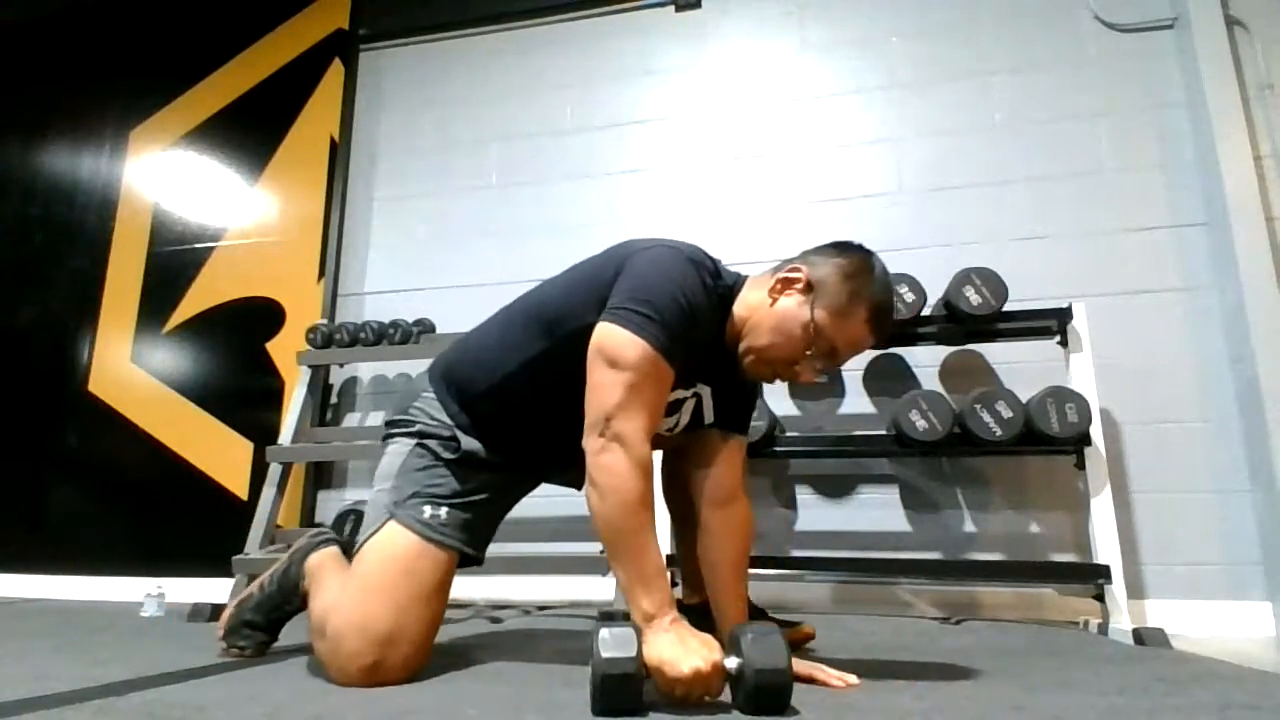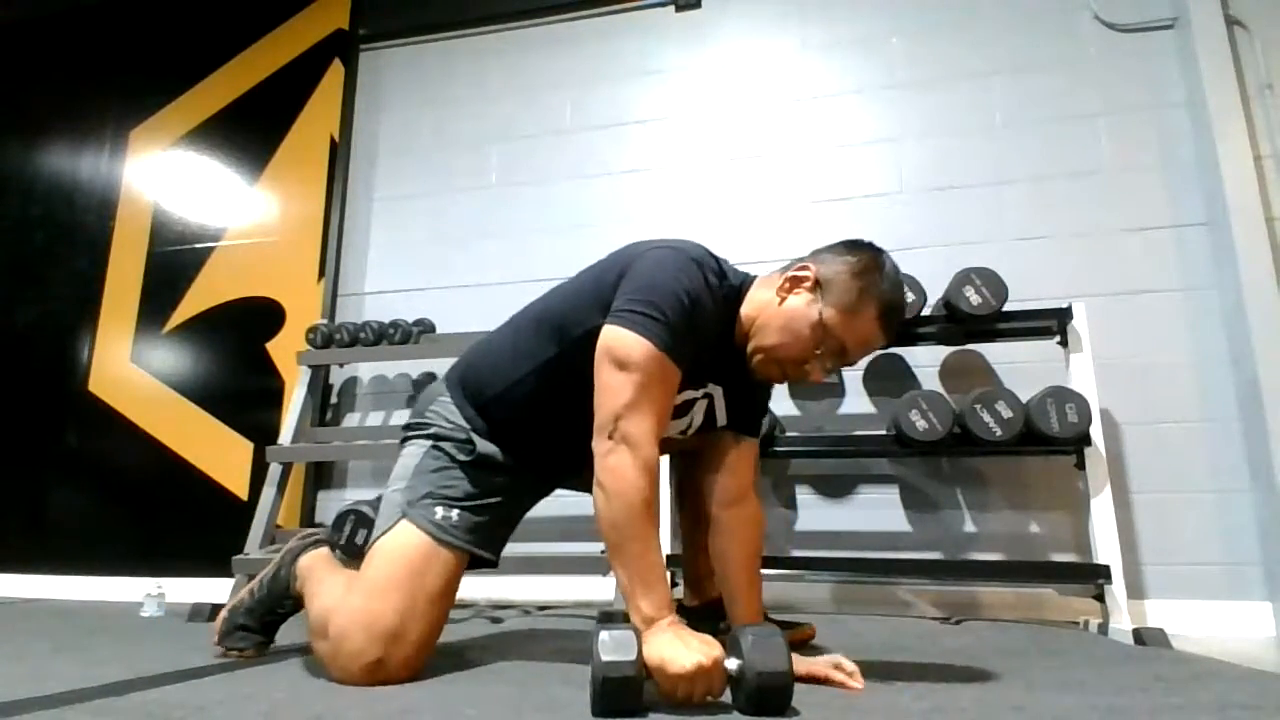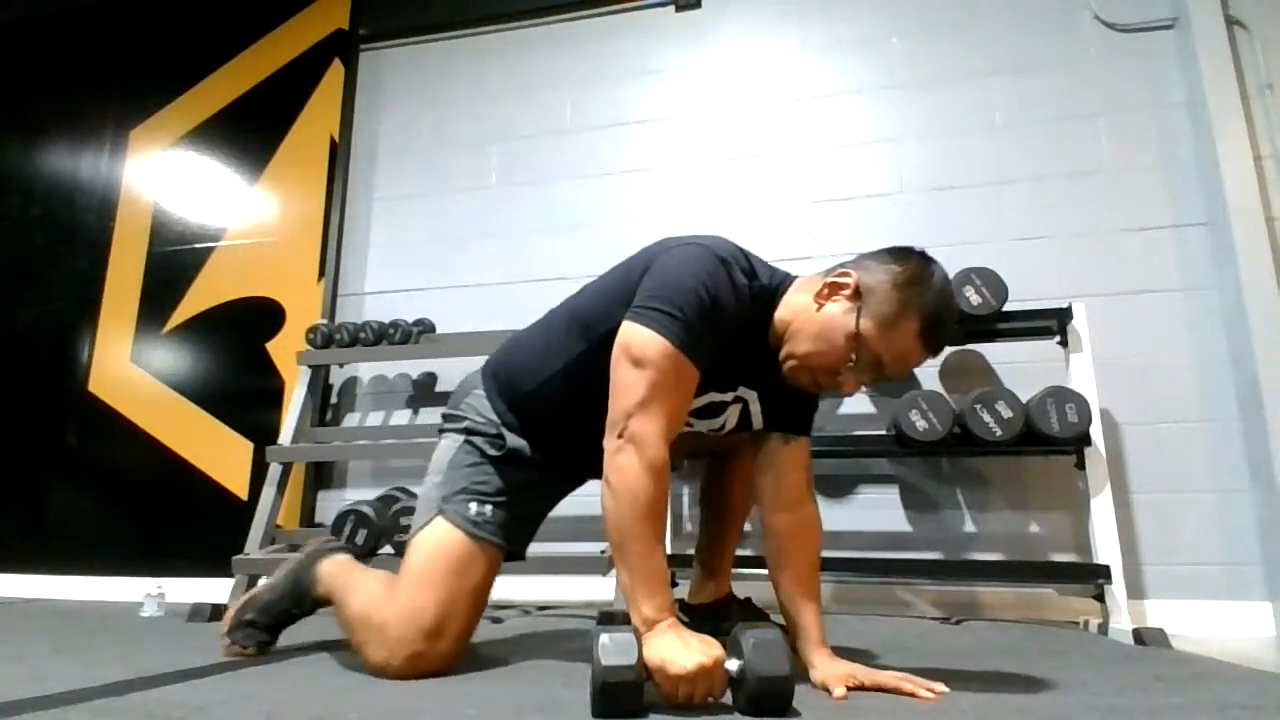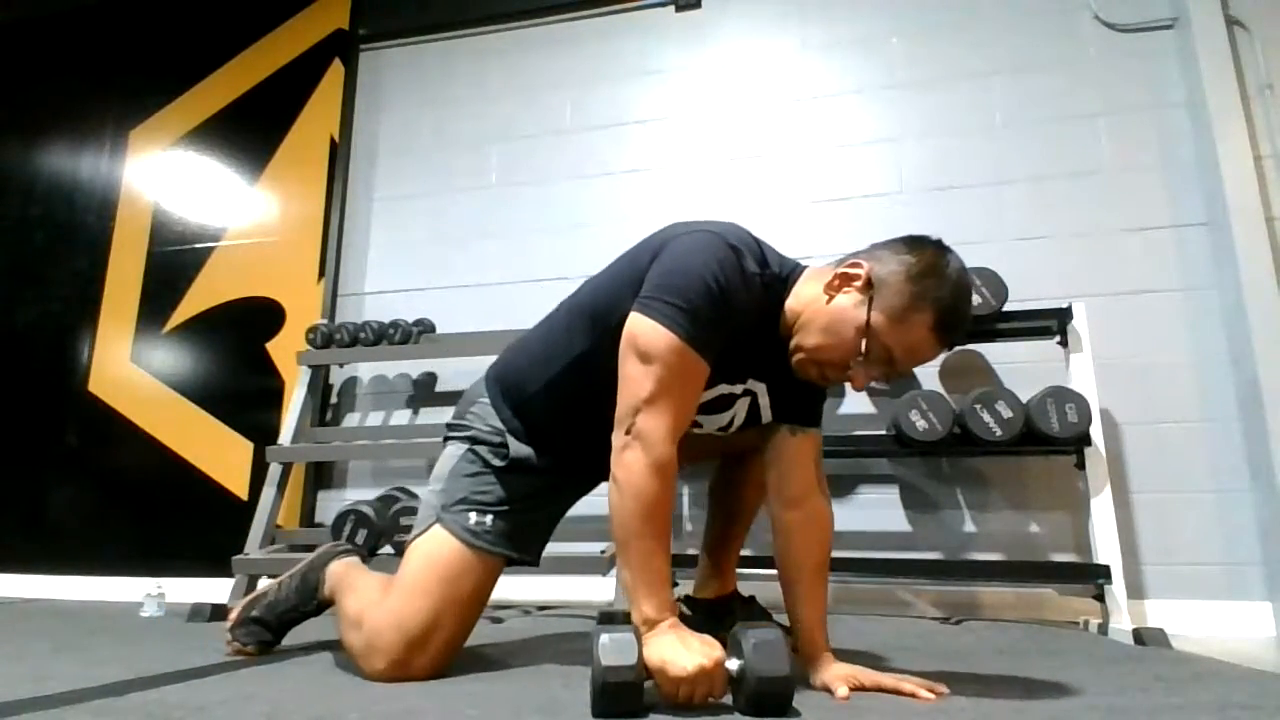
dt=0.3s
person 1, frame 1
left shoulder: (735, 367)
right shoulder: (671, 281)
left elbow: (717, 499)
right elbow: (614, 447)
left wrist: (732, 639)
right wrist: (658, 625)
left hip: (554, 441)
right hip: (457, 430)
right knee: (368, 656)
left ankle: (698, 603)
right ankle: (315, 566)
person 1, frame 2
left shoulder: (748, 366)
right shoulder: (676, 282)
left elbow: (730, 496)
right elbow: (622, 448)
right wrist: (656, 625)
left hip: (566, 447)
right hip: (471, 432)
right knee: (371, 654)
left ankle: (701, 604)
right ankle: (309, 567)
person 1, frame 3
left shoulder: (795, 367)
right shoulder: (703, 280)
left elbow: (787, 503)
right elbow: (634, 445)
left wrist: (815, 651)
right wrist: (656, 626)
left hip: (597, 440)
right hip: (506, 428)
right knee: (409, 649)
left ankle: (710, 602)
right ankle: (329, 573)
person 1, frame 4
left shoulder: (804, 357)
right shoulder: (712, 268)
left elbow: (798, 498)
right elbow: (641, 443)
left wrist: (818, 656)
right wrist: (657, 627)
left hip: (608, 443)
right hip: (513, 433)
right knee: (399, 652)
left ankle: (713, 599)
right ankle: (336, 575)
